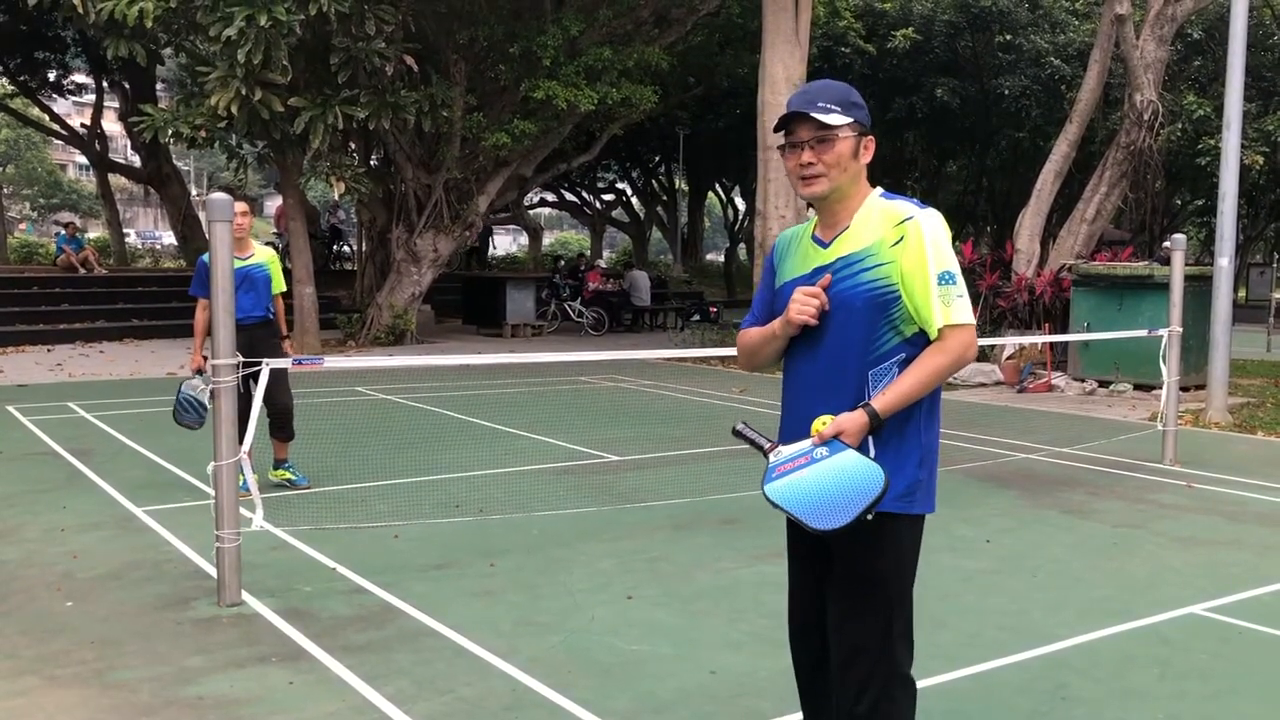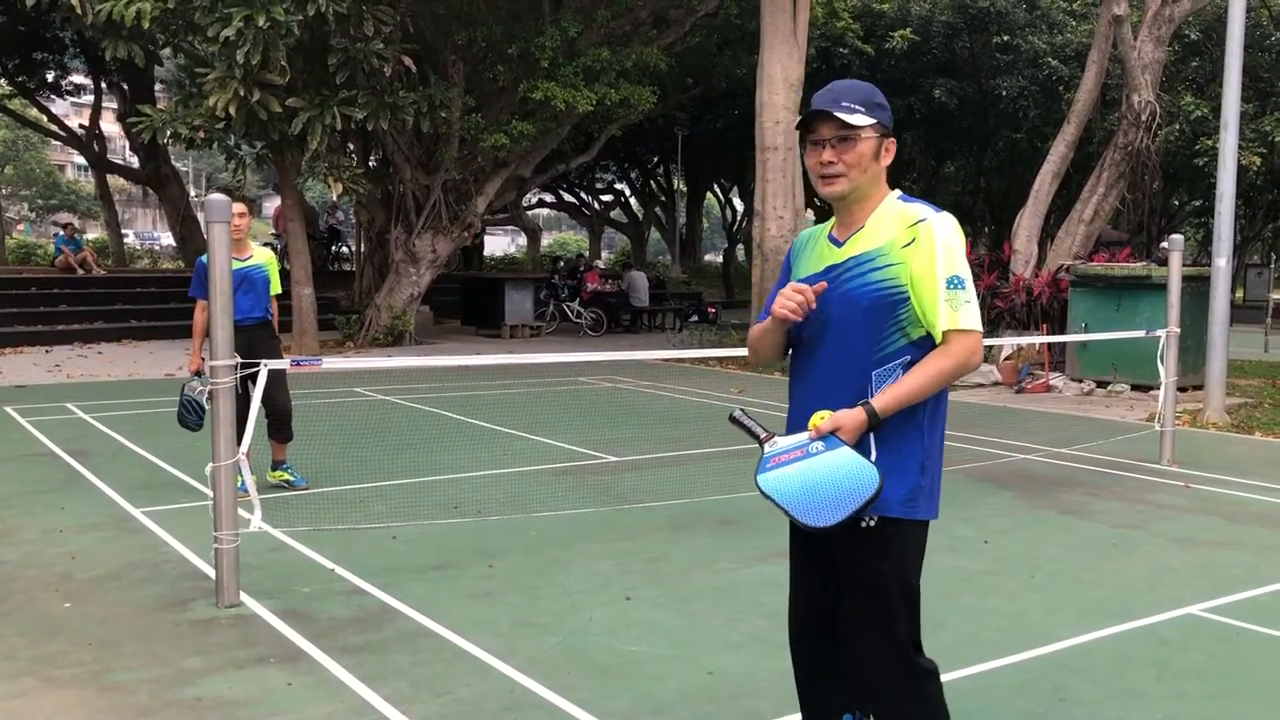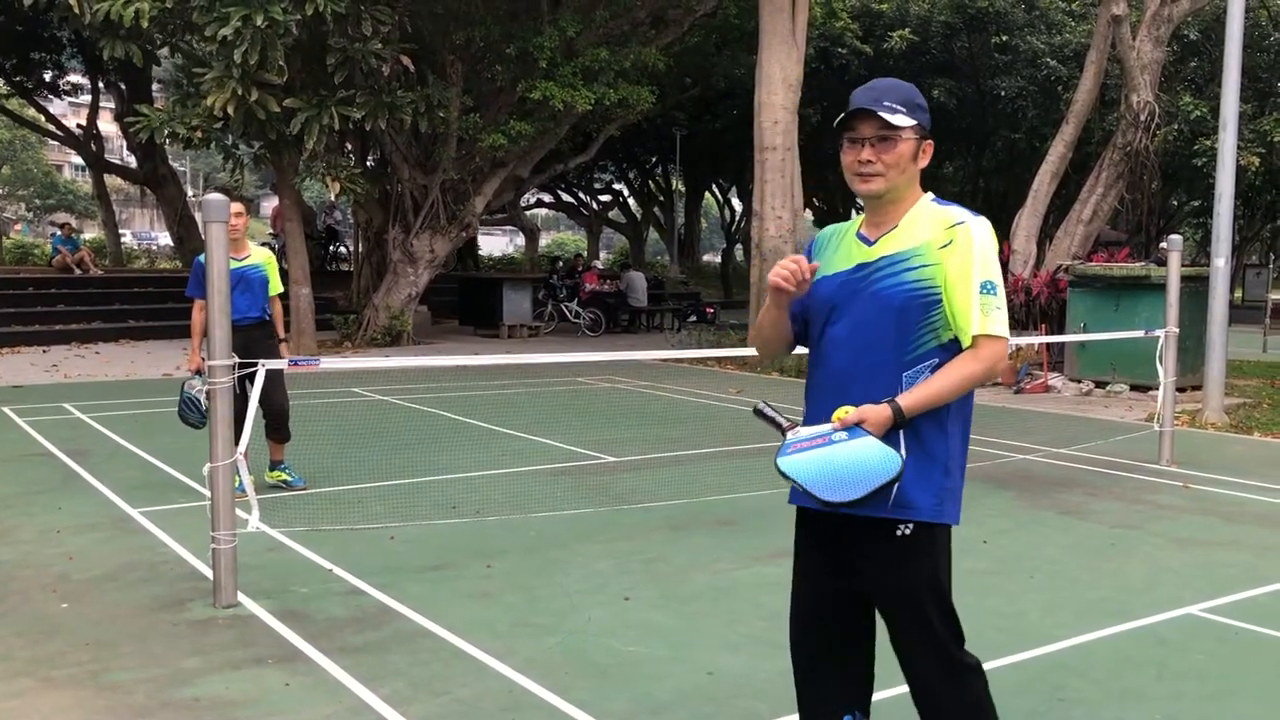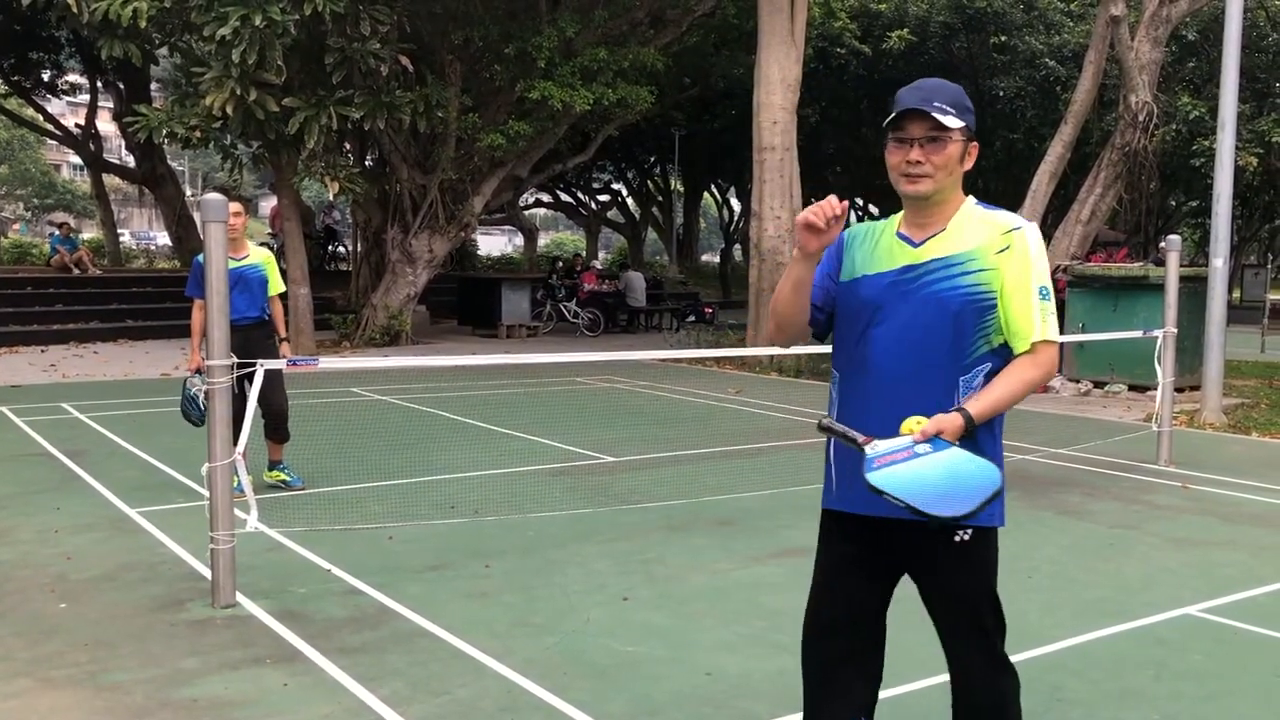
dt=0.2s
person 1, frame 1
left shoulder: (912, 226)
right shoulder: (787, 246)
left elbow: (958, 341)
right elbow: (750, 353)
left wrist: (868, 414)
right wrist: (784, 325)
left hip: (882, 483)
left knee: (870, 655)
right knee: (815, 646)
person 1, frame 2
left shoulder: (925, 229)
right shoulder: (804, 247)
left elbow: (964, 348)
right elbow: (763, 353)
left wrist: (867, 413)
right wrist: (778, 320)
left hip: (886, 488)
left knee: (889, 652)
right knee: (817, 644)
person 1, frame 3
left shoulder: (958, 232)
right shoulder: (826, 243)
left elbow: (990, 351)
right elbow: (769, 346)
left wrist: (892, 410)
right wrist: (778, 296)
left hip: (908, 493)
left knee: (933, 653)
right knee: (820, 645)
person 1, frame 4
left shoulder: (1006, 237)
right shoulder: (855, 243)
left elbow: (1040, 353)
right elbow: (784, 333)
left wrist: (965, 416)
right wrist: (805, 255)
right hip: (855, 491)
left knee: (977, 658)
right knee: (832, 644)
person 2, frame 1
left shoulder: (269, 256)
right shoulder: (209, 261)
right elbow: (203, 308)
left wrist: (284, 337)
right wrist: (197, 351)
left hip: (265, 335)
right hip: (230, 339)
left knee: (281, 404)
right knee: (237, 409)
left ankle: (281, 467)
right ankle: (244, 472)
person 2, frame 2
left shoulder: (267, 257)
right shoulder: (208, 262)
right elbow: (202, 310)
left wrist: (276, 339)
right wrist: (195, 353)
left hip: (263, 337)
right hip: (229, 340)
left knee: (280, 405)
right knee: (236, 411)
left ankle: (279, 468)
right ankle: (243, 474)
person 2, frame 3
left shoulder: (265, 256)
right shoulder: (206, 262)
right elbow: (200, 309)
left wrist: (282, 341)
right wrist: (195, 352)
left hip: (262, 337)
right hip: (227, 340)
left knee: (277, 405)
right knee: (234, 410)
left ankle: (277, 468)
right ankle: (241, 474)
person 2, frame 4
left shoulder: (264, 257)
right shoulder: (205, 262)
left elbow: (275, 301)
right elbow: (199, 309)
left wrist: (283, 340)
right wrist: (195, 352)
left hip: (261, 337)
right hip: (225, 340)
left knee: (276, 406)
right knee: (232, 411)
left ankle: (276, 468)
right ankle: (239, 473)
